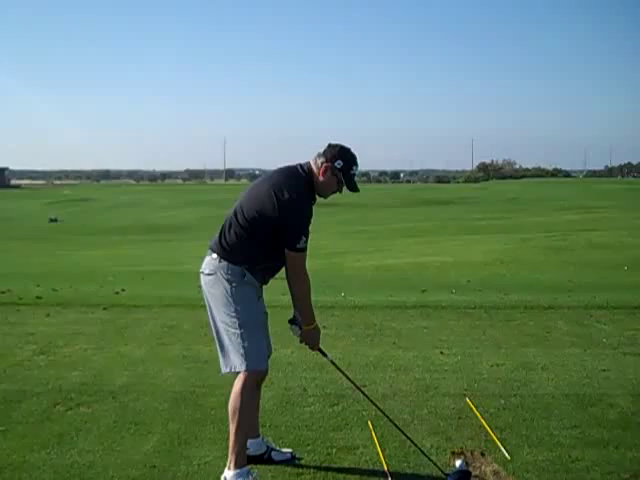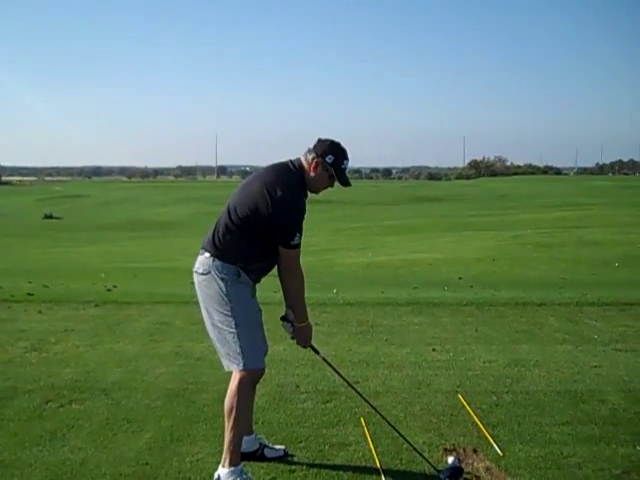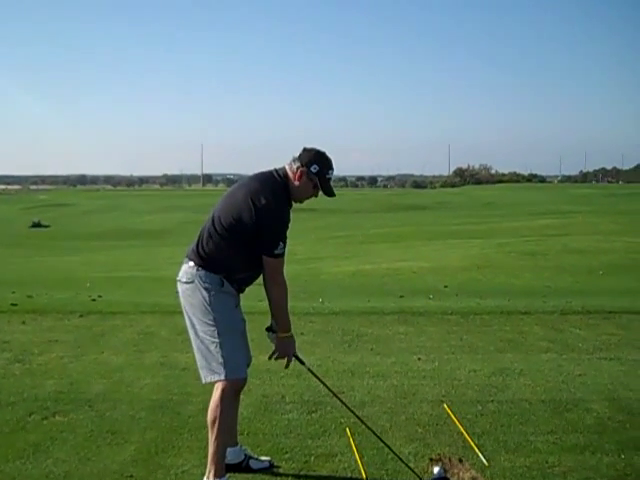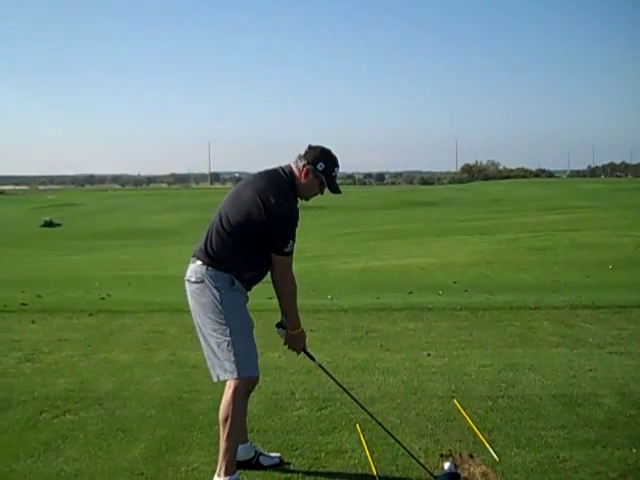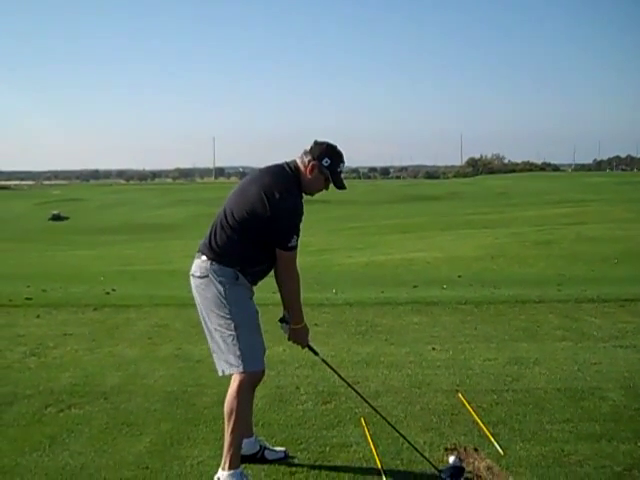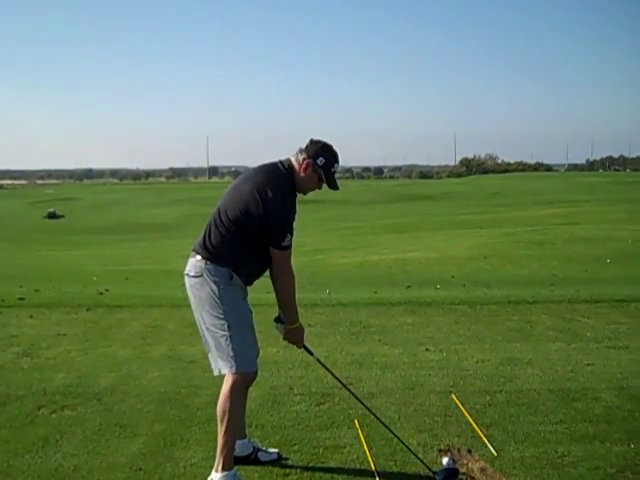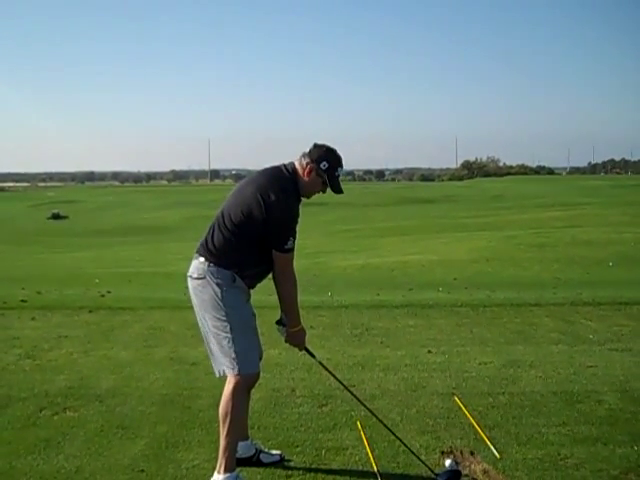
dt=0.5s
person 1, frame 1
left shoulder: (290, 180)
right shoulder: (296, 197)
left elbow: (290, 262)
right elbow: (296, 271)
left wrist: (299, 313)
right wrist: (309, 323)
left hip: (240, 274)
right hip: (230, 276)
left knee: (256, 365)
right knee: (251, 371)
left ankle: (253, 445)
person 1, frame 2
left shoulder: (280, 177)
right shoulder: (288, 194)
left elbow: (282, 259)
right elbow: (290, 268)
left wrist: (290, 309)
right wrist: (302, 321)
left hip: (229, 272)
right hip: (224, 275)
left knee: (251, 363)
right knee: (248, 369)
left ankle: (247, 442)
person 1, frame 3
left shoulder: (265, 185)
right shoulder: (272, 203)
left elbow: (267, 270)
right elbow: (274, 279)
left wrist: (278, 324)
right wrist: (285, 332)
left hip: (217, 283)
right hip: (207, 285)
left knee: (235, 373)
right knee: (229, 379)
left ankle: (231, 452)
person 1, frame 4
left shoulder: (270, 183)
right shoulder: (282, 203)
left elbow: (274, 267)
right elbow: (283, 275)
left wrist: (287, 319)
right wrist: (295, 327)
left hip: (218, 279)
right hip: (216, 283)
left knee: (243, 372)
right knee: (242, 377)
left ankle: (242, 449)
person 1, frame 5
left shoulder: (275, 178)
right shoulder: (286, 197)
left elbow: (278, 261)
right elbow: (287, 270)
left wrist: (289, 313)
right wrist: (298, 322)
left hip: (224, 273)
right hip: (221, 277)
left knee: (250, 365)
right knee: (248, 371)
left ankle: (247, 443)
person 1, frame 6
left shoulder: (270, 176)
right shoulder: (279, 194)
left elbow: (272, 260)
right elbow: (282, 269)
left wrist: (284, 313)
right wrist: (293, 321)
left hip: (217, 273)
right hip: (216, 277)
left knee: (243, 366)
right knee: (240, 371)
left ankle: (239, 445)
person 1, frame 7
left shoulder: (273, 180)
right shoulder: (282, 198)
left elbow: (275, 262)
right elbow: (284, 272)
left wrist: (287, 316)
right wrist: (294, 324)
left hip: (221, 276)
right hip: (218, 280)
left knee: (247, 367)
right knee: (243, 373)
left ankle: (242, 446)
